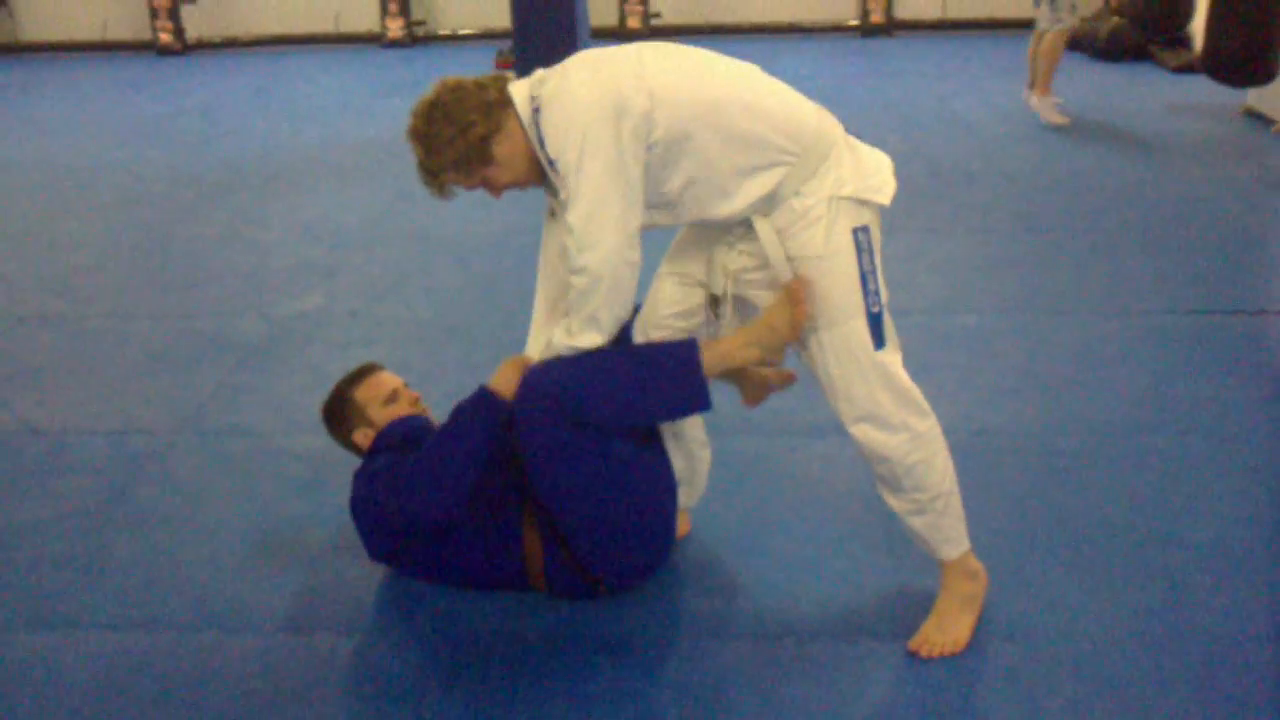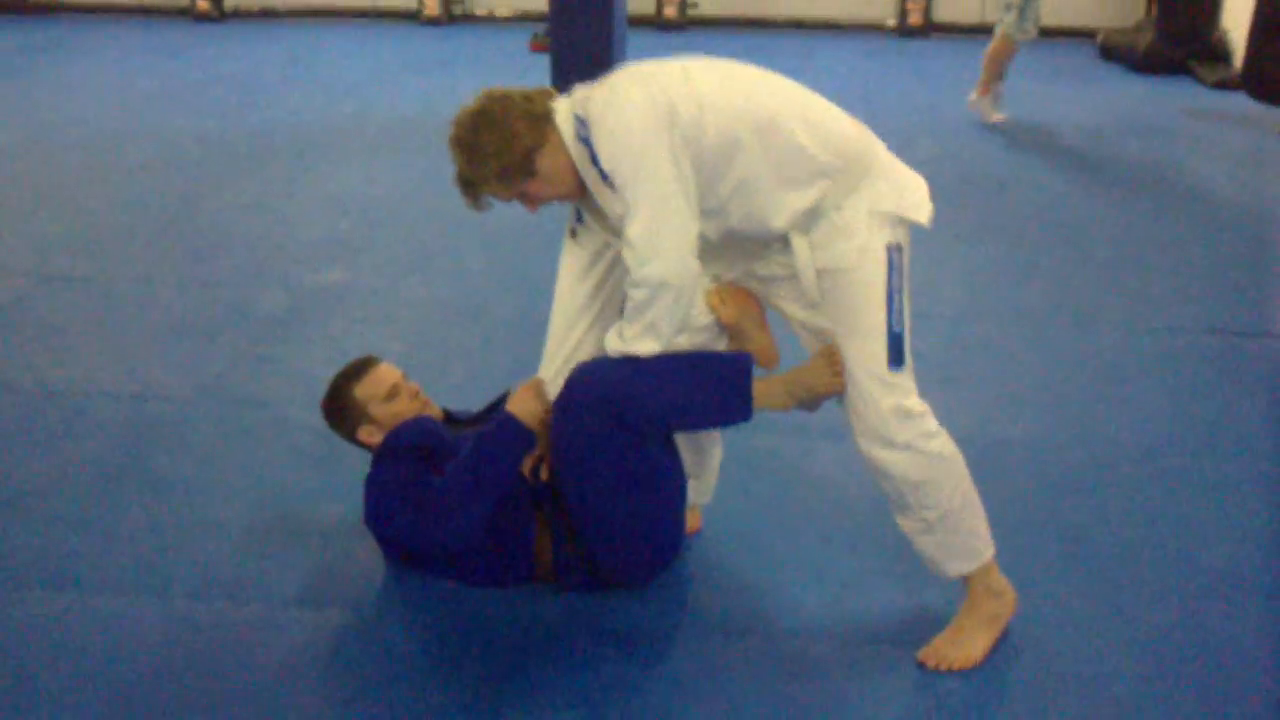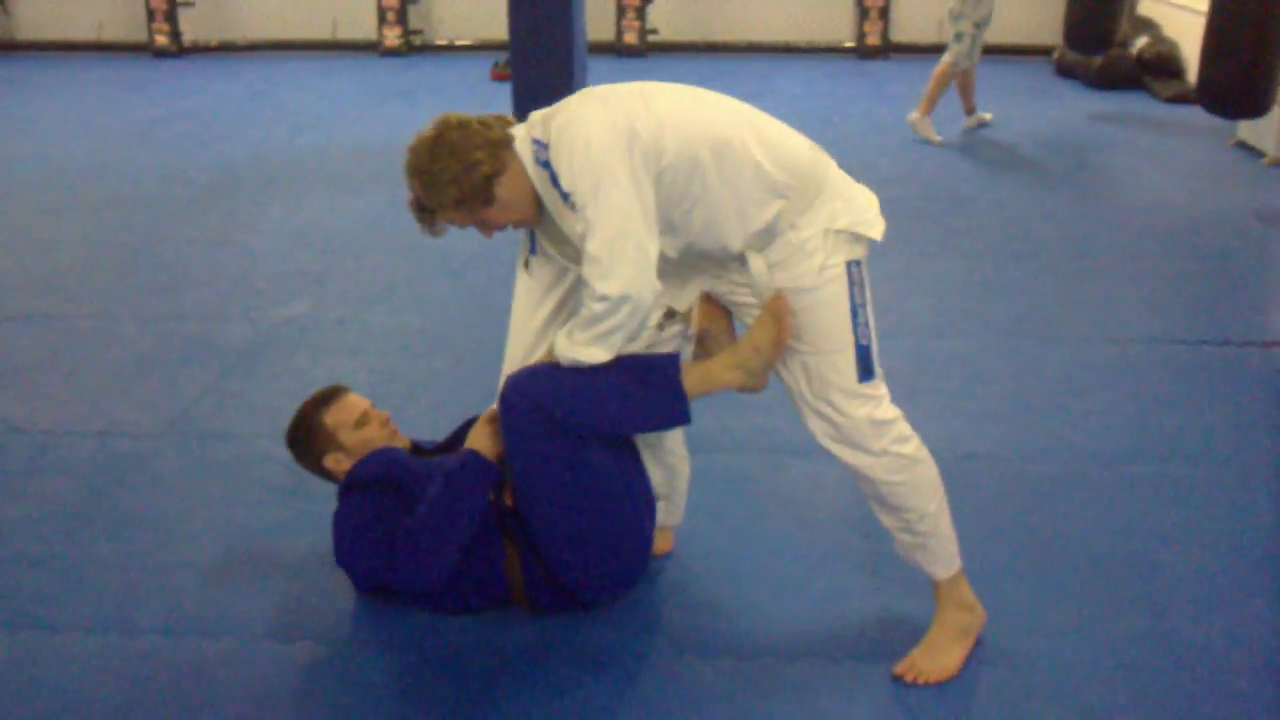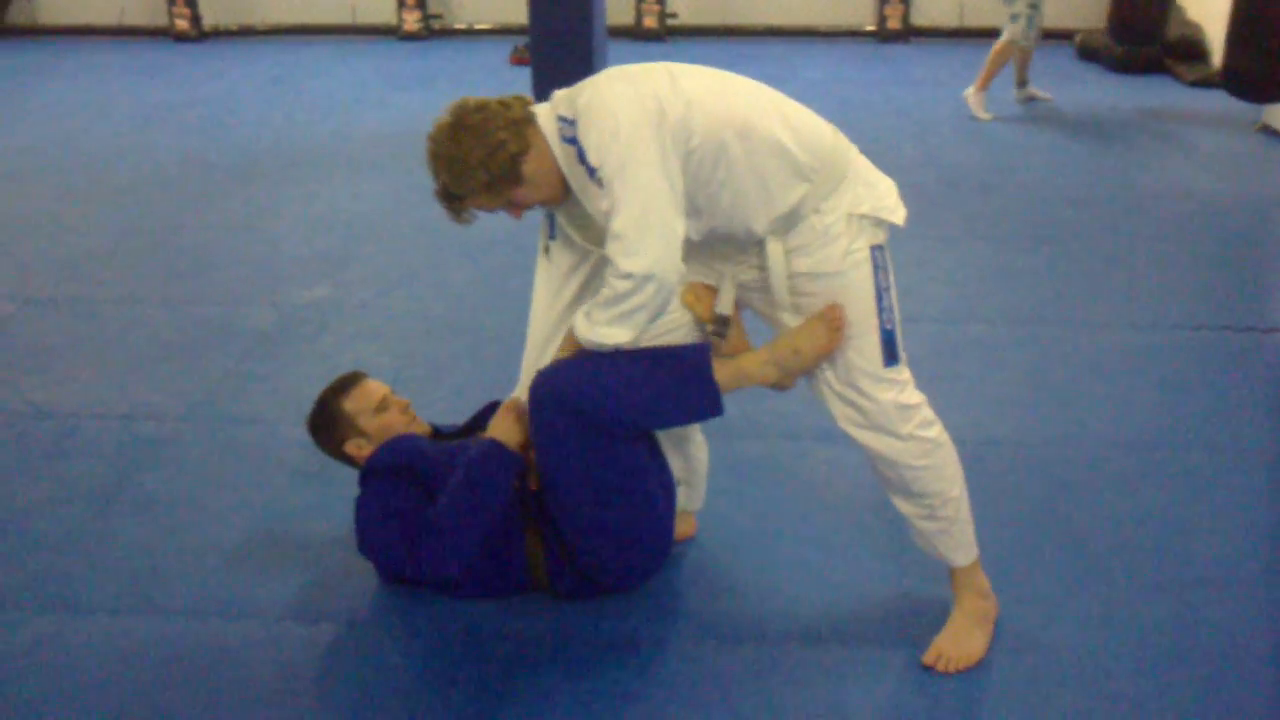
dt=0.7s
person 1, frame 1
left shoulder: (576, 110)
right shoulder: (552, 122)
left elbow: (603, 267)
right elbow: (564, 266)
left hip: (811, 196)
right hip: (731, 207)
left knee: (872, 400)
left ankle: (960, 572)
person 1, frame 2
left shoulder: (626, 121)
right shoulder: (591, 149)
left elbow: (662, 275)
right elbow: (586, 285)
left wrist: (614, 367)
left hip: (846, 208)
right hip: (759, 219)
left knee: (884, 416)
right knee: (676, 351)
left ankle: (986, 588)
right ankle: (681, 506)
person 1, frame 3
left shoulder: (585, 145)
right shoulder: (542, 169)
left elbow: (622, 293)
right elbow: (542, 300)
left wrist: (557, 364)
left hip: (800, 228)
left knee: (857, 422)
left ankle: (956, 602)
person 1, frame 4
left shoulder: (614, 122)
right shoulder: (564, 153)
left elbow: (646, 273)
right elbow: (565, 280)
left wrist: (576, 349)
left hip: (821, 215)
left knee: (879, 405)
left ankle: (973, 590)
person 2, frame 1
left shoulder: (437, 445)
right shoulder: (379, 490)
right elbow: (431, 493)
right wrist: (494, 399)
left hip: (633, 500)
right hip: (614, 538)
right knee: (546, 391)
left ankle: (732, 344)
right ankle: (744, 347)
person 2, frame 2
left shoulder: (451, 431)
right shoulder: (391, 494)
right elbow: (451, 522)
right wrist: (513, 427)
left hip: (636, 492)
right hip: (619, 539)
right knee: (593, 387)
left ankle: (739, 340)
right ankle: (787, 388)
person 2, frame 3
left shoulder: (421, 457)
right shoulder: (360, 525)
right elbow: (422, 562)
right wrist: (477, 462)
left hip: (613, 514)
right hip: (592, 553)
right knee: (528, 394)
left ankle: (711, 354)
right ankle: (729, 370)
person 2, frame 4
left shoulder: (440, 445)
right shoulder: (383, 510)
right elbow: (443, 554)
left wrist: (532, 436)
right wrist: (497, 449)
left hip: (629, 496)
right hip: (616, 542)
right knee: (560, 389)
left ankle: (722, 346)
right ankle: (762, 365)
